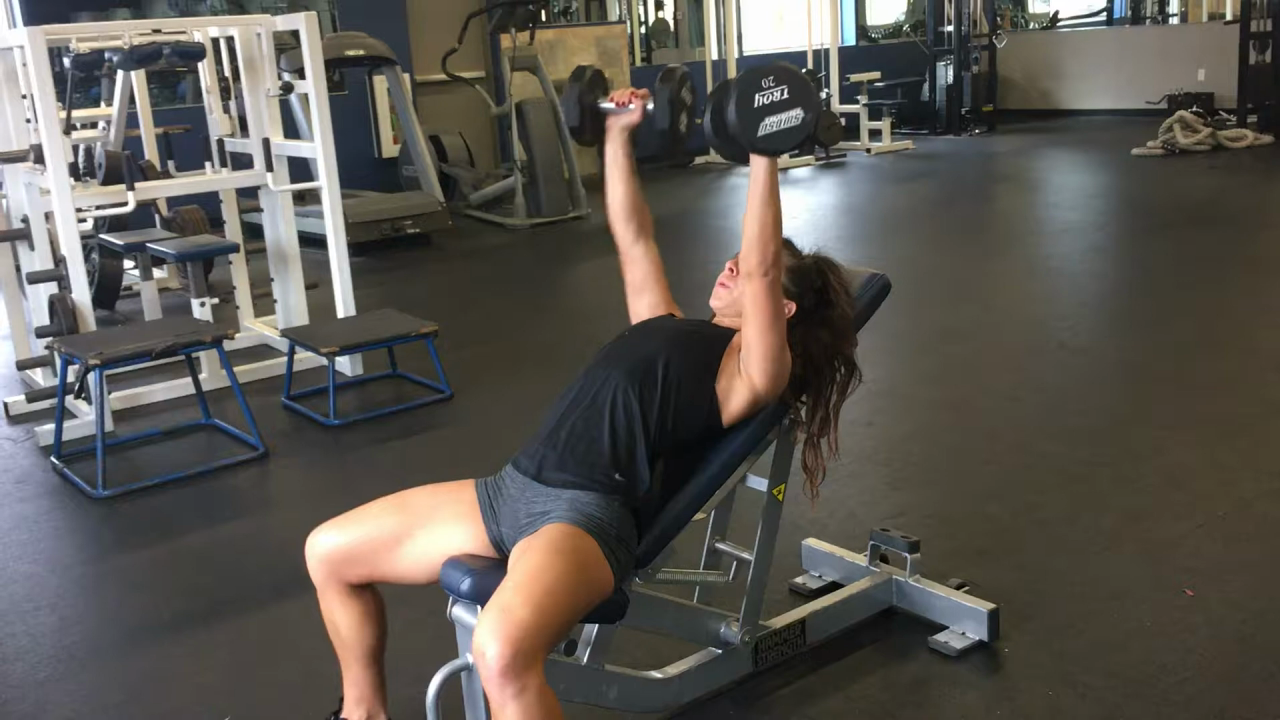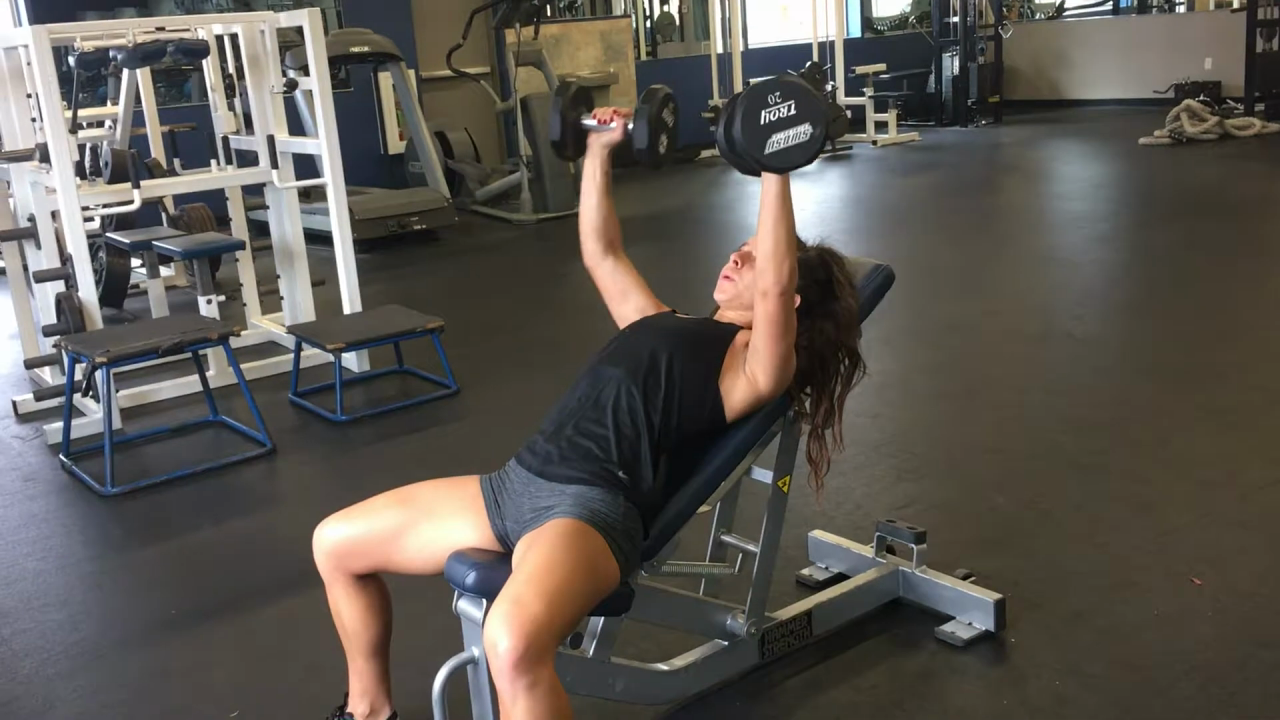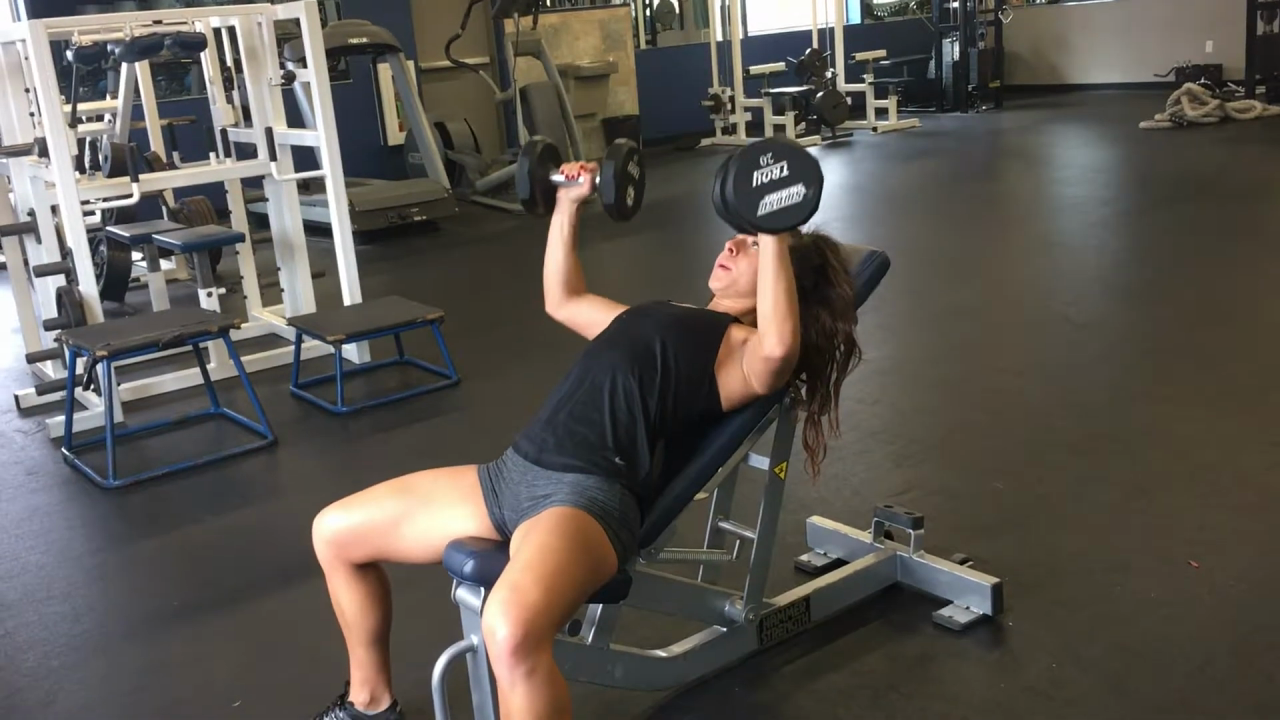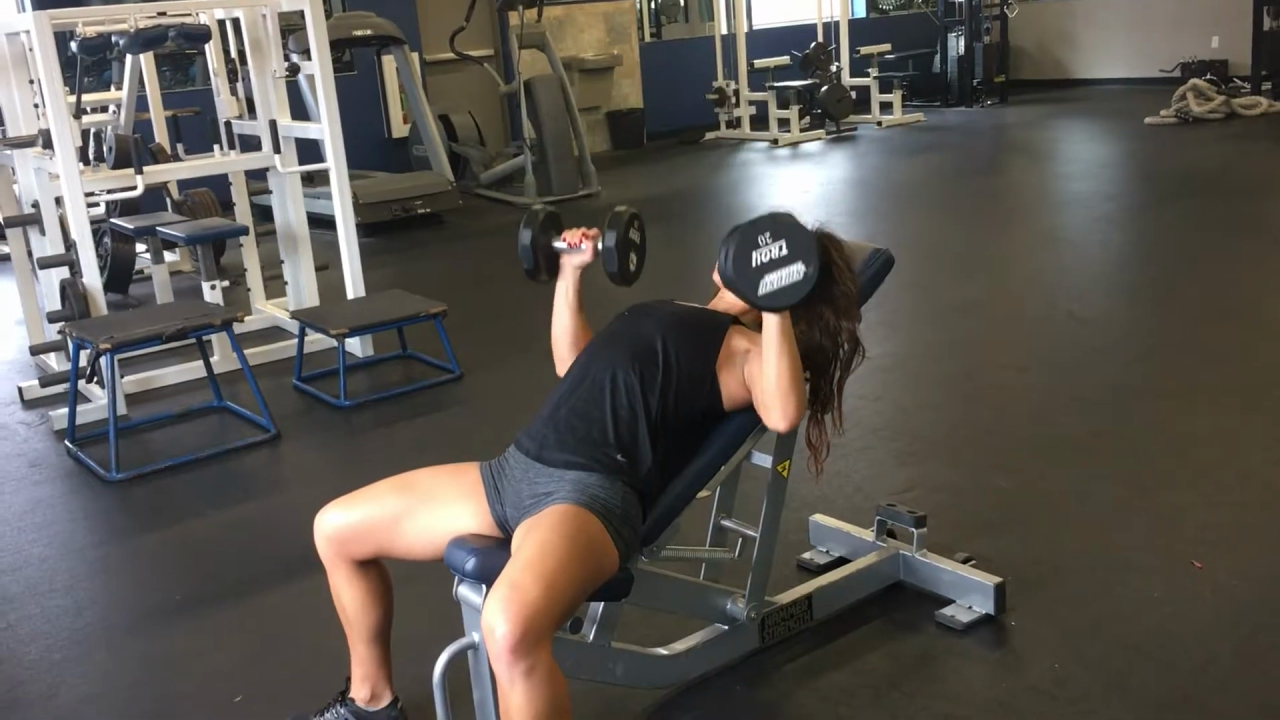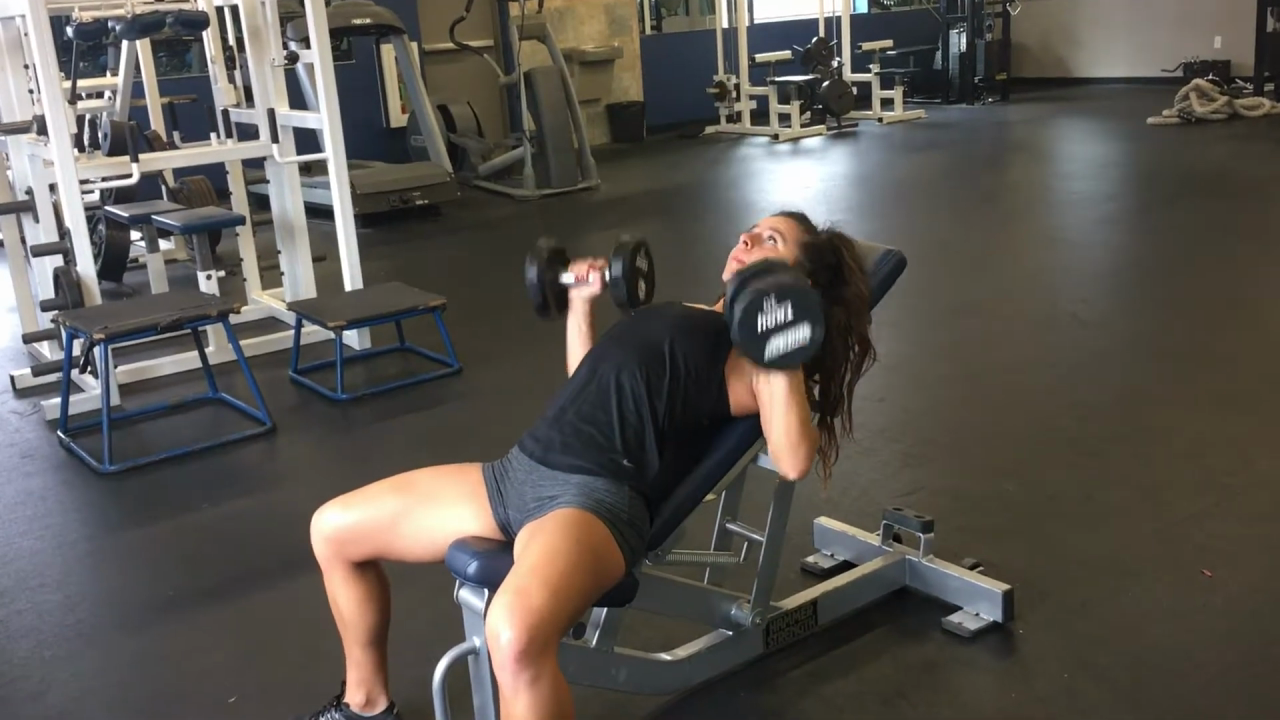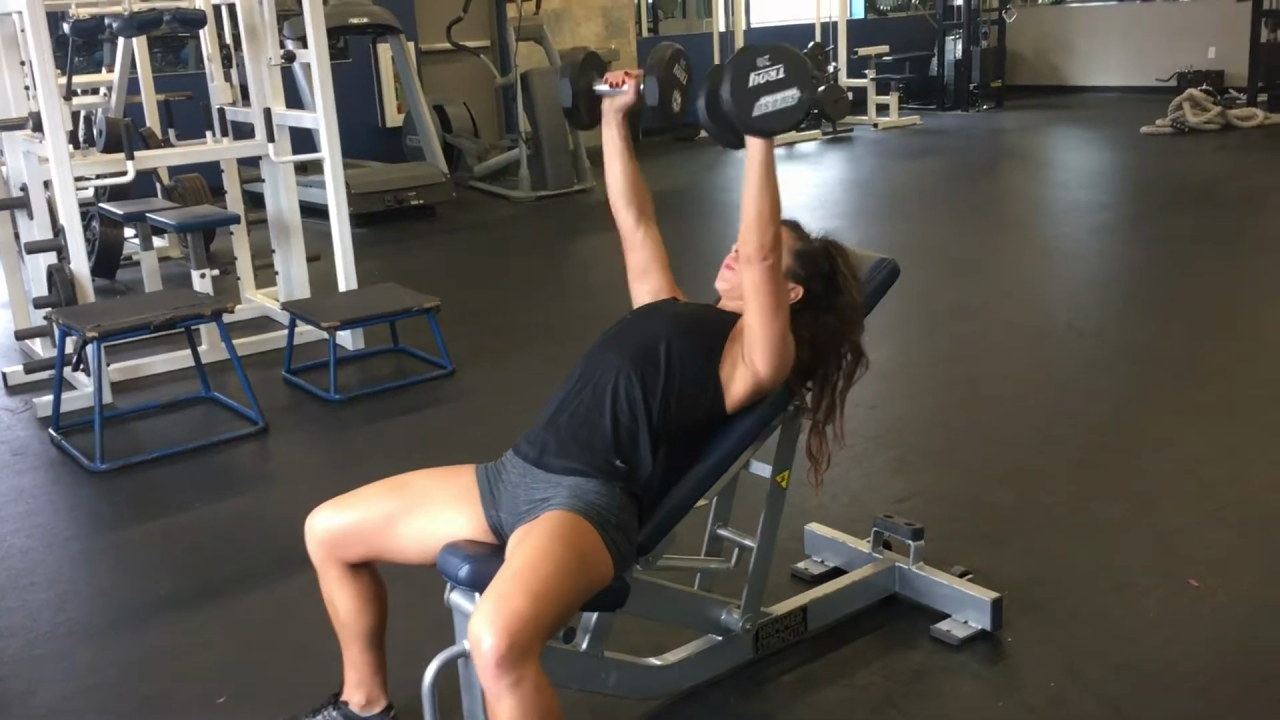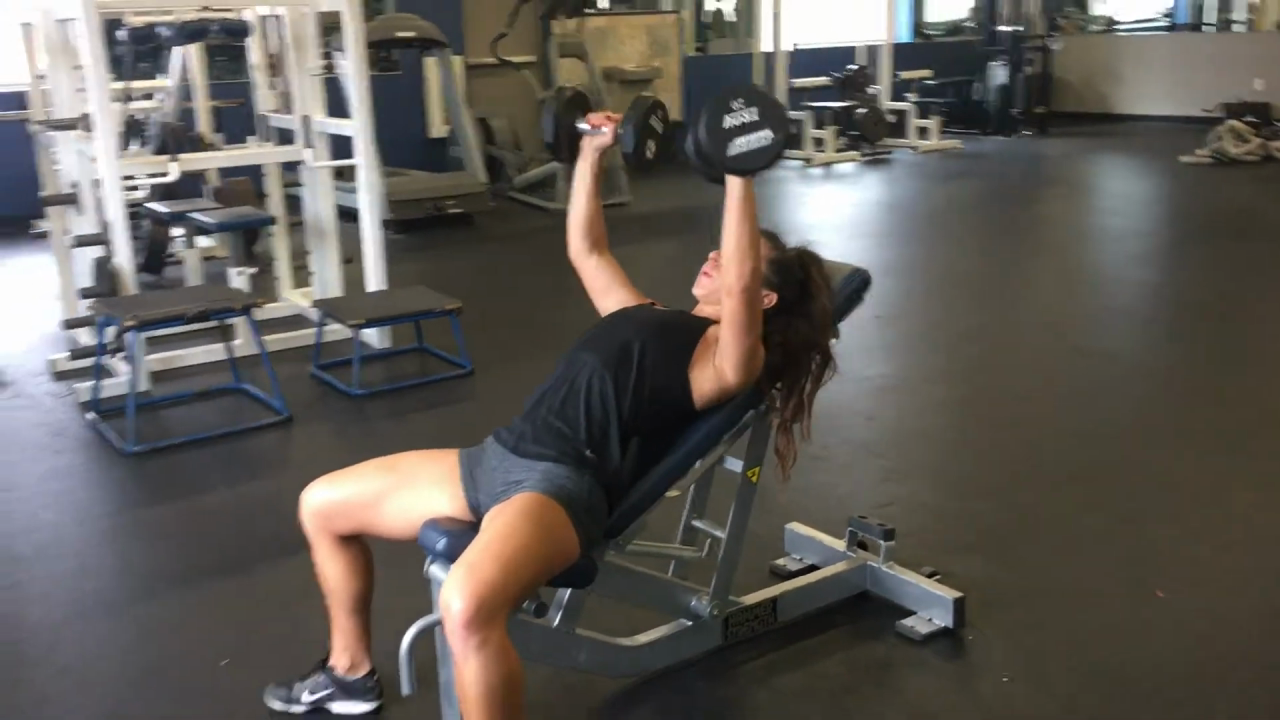
dt=0.5s
person 1, frame 1
left shoulder: (756, 368)
right shoulder: (666, 327)
left elbow: (761, 269)
right elbow: (632, 235)
left wrist: (763, 155)
right wrist: (618, 133)
left hip: (588, 512)
right hip: (514, 486)
left knee: (501, 650)
right knee: (327, 553)
person 1, frame 2
left shoulder: (759, 362)
right shoulder: (665, 324)
left elbow: (777, 290)
right elbow: (600, 253)
left wrist: (775, 169)
right wrist: (600, 150)
left hip: (593, 504)
right hip: (517, 481)
left knee: (513, 643)
right knee: (334, 543)
person 1, frame 3
left shoulder: (747, 348)
right shoulder: (661, 314)
left elbow: (780, 344)
right elbow: (562, 299)
left wrist: (774, 230)
right wrist: (568, 204)
left hip: (593, 493)
right hip: (515, 470)
left knee: (511, 629)
right knee: (334, 532)
person 1, frame 4
left shoulder: (749, 346)
right shoulder: (672, 317)
left elbow: (784, 416)
right elbow: (570, 363)
right wrist: (570, 273)
left hip: (595, 489)
right hip: (517, 467)
left knee: (511, 628)
right knee: (336, 529)
person 1, frame 5
right shoulder: (679, 315)
left elbow: (793, 460)
right wrist: (580, 303)
left hip: (600, 493)
right hip: (521, 468)
left knee: (516, 636)
right knee: (334, 530)
person 1, frame 6
left shoulder: (758, 352)
right shoulder: (670, 310)
left elbow: (759, 256)
right elbow: (634, 219)
left wrist: (758, 135)
right wrist: (614, 116)
left hip: (591, 500)
right hip: (515, 471)
left knee: (498, 641)
right knee: (327, 533)
person 1, frame 7
left shoulder: (731, 356)
right shoulder: (649, 316)
left elbow: (739, 282)
right elbow: (586, 249)
left wrist: (738, 174)
right wrist: (591, 152)
left hip: (564, 485)
right hip: (497, 457)
left knee: (467, 606)
right knee: (321, 505)
right ankle: (350, 670)
